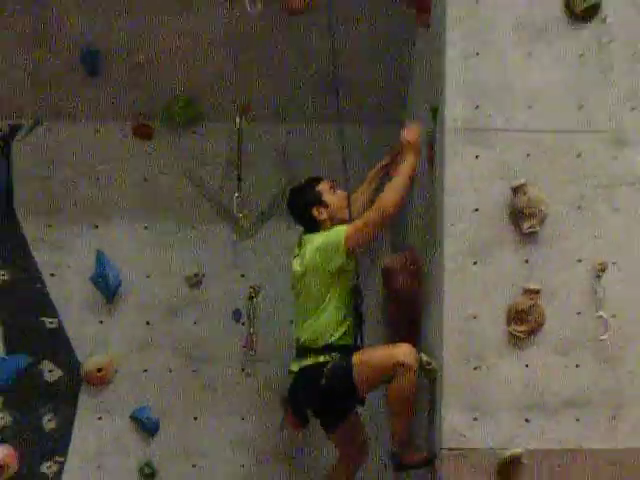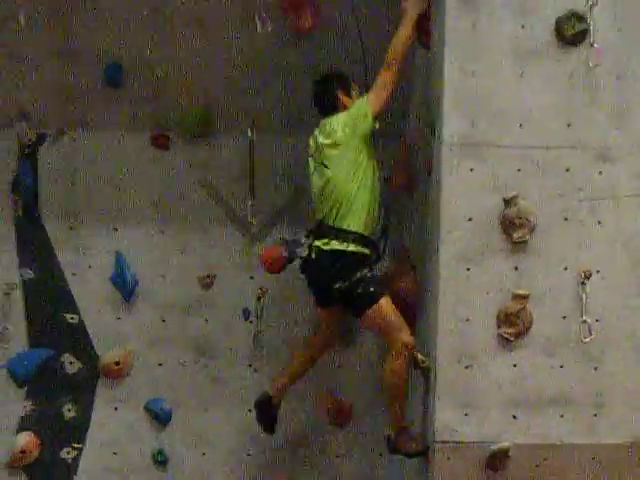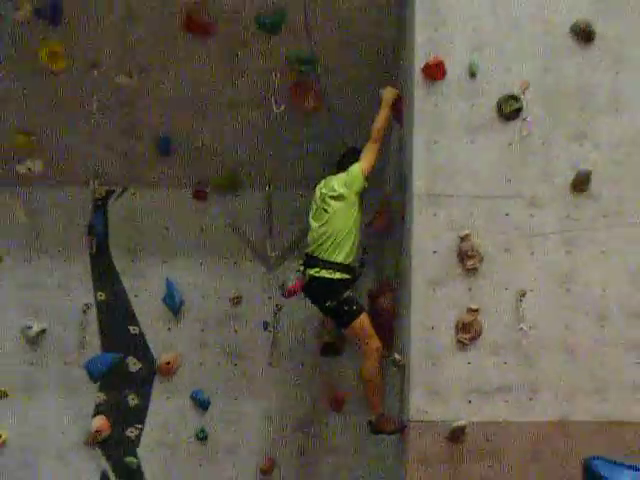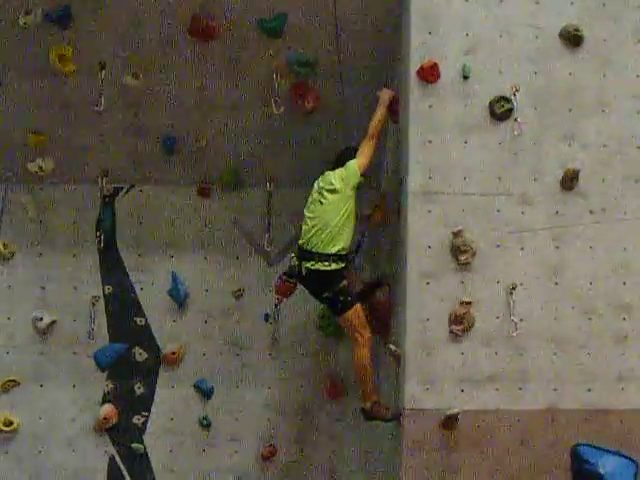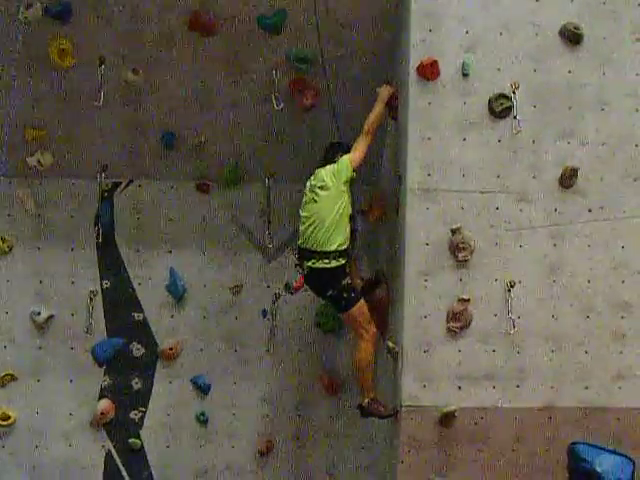
dt=0.4s
person 1, frame 1
left shoulder: (313, 243)
right shoulder: (325, 246)
left elbow: (353, 211)
right elbow: (382, 212)
left wrist: (380, 170)
left hip: (319, 372)
right hip: (323, 370)
right knee: (405, 357)
right ankle: (403, 451)
person 1, frame 2
left shoulder: (324, 135)
right shoulder: (349, 124)
right elbow: (390, 68)
left hip: (323, 254)
right hip: (344, 259)
left knee: (327, 333)
right knee: (403, 341)
left ankle: (273, 395)
right ankle: (399, 434)
person 1, frame 3
left shoulder: (323, 188)
right shoulder: (349, 183)
right elbow: (374, 141)
right wrist: (387, 102)
left hip: (313, 275)
right hip: (331, 282)
right knee: (373, 348)
left ankle: (327, 341)
right ankle: (379, 418)
person 1, frame 4
left shoulder: (321, 182)
right shoulder: (346, 177)
left hip: (305, 265)
right hip: (326, 272)
right knee: (363, 337)
left ankle: (358, 288)
right ankle: (371, 404)
person 1, frame 5
left shoulder: (314, 181)
right shoulder: (338, 172)
left hip: (309, 265)
right hip: (328, 271)
right knee: (368, 333)
left ankle: (358, 287)
right ankle: (369, 401)
